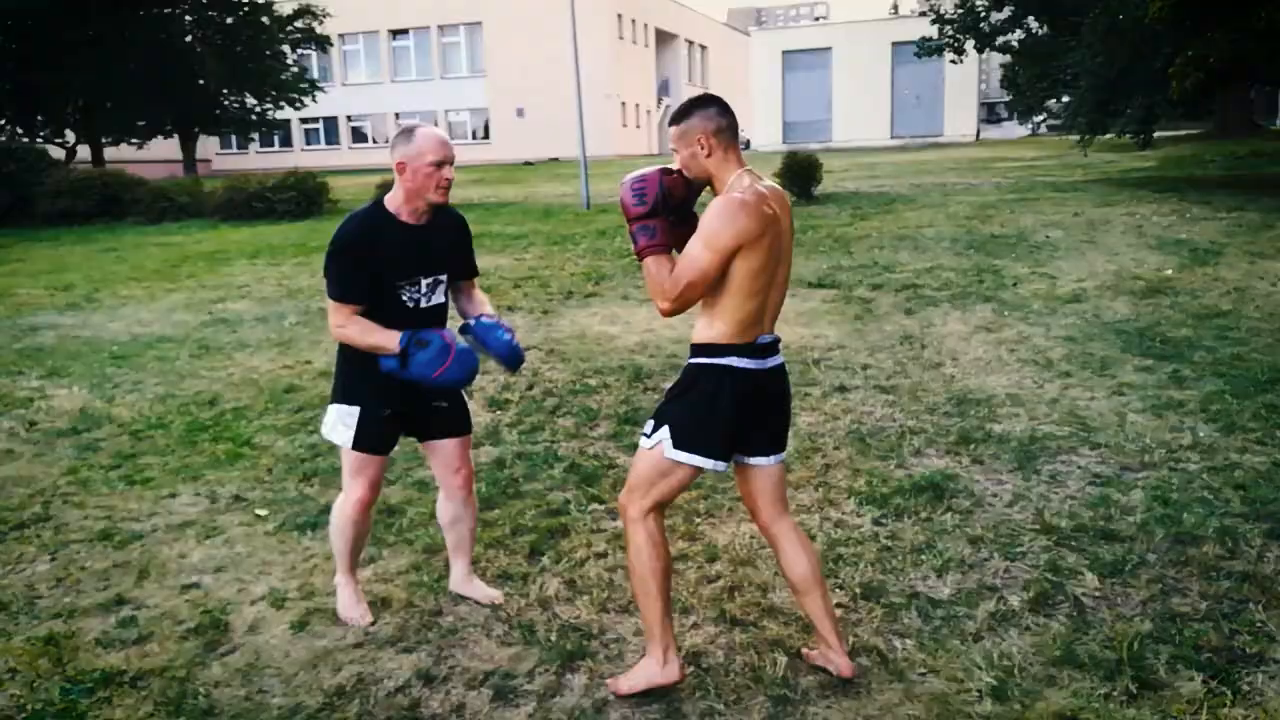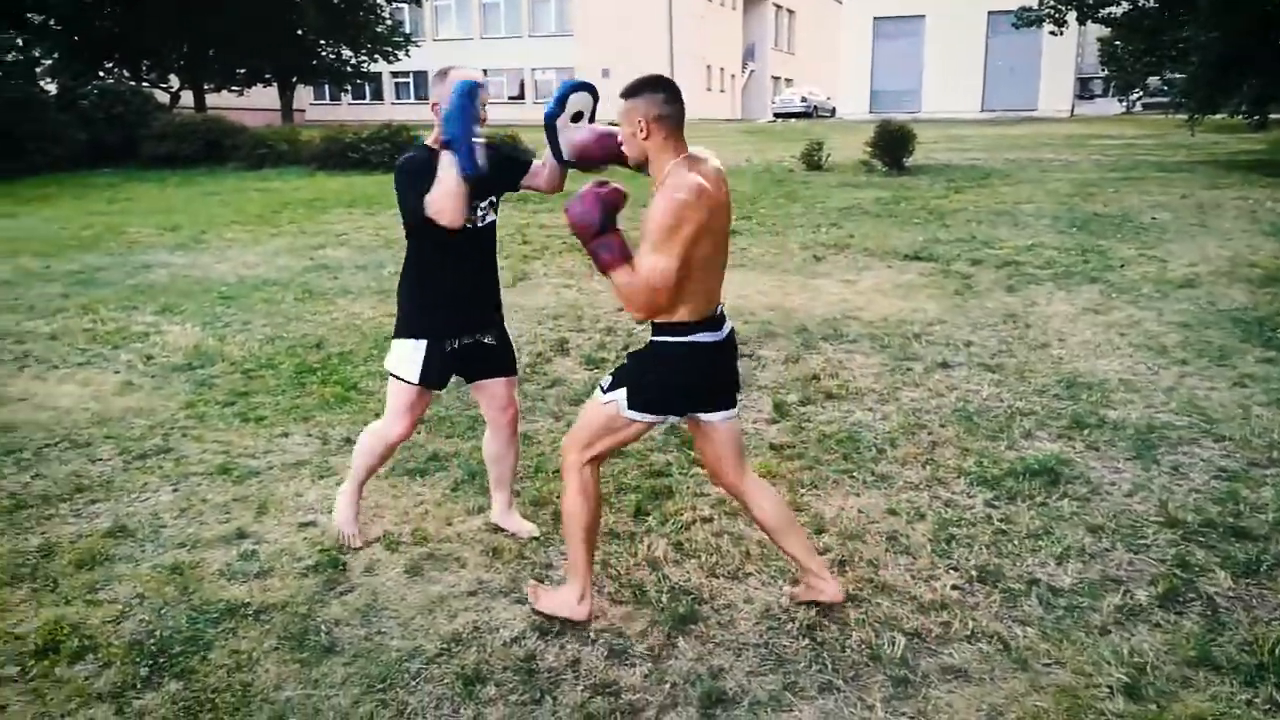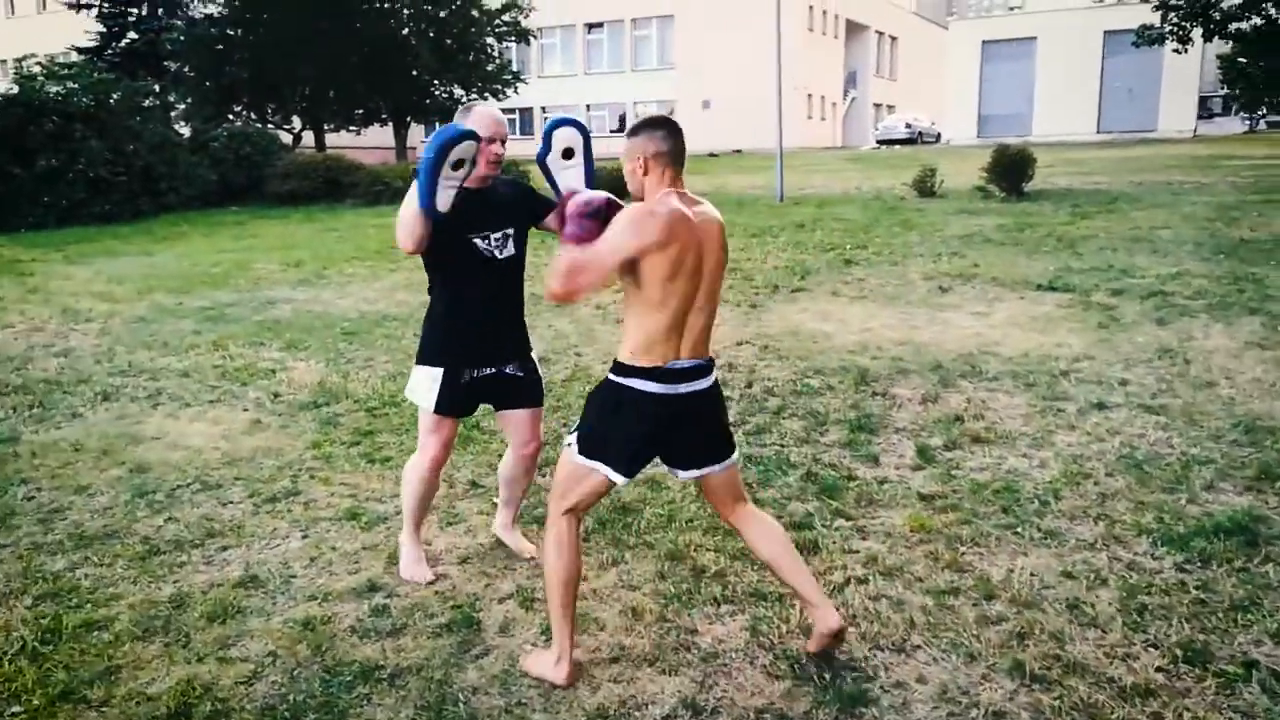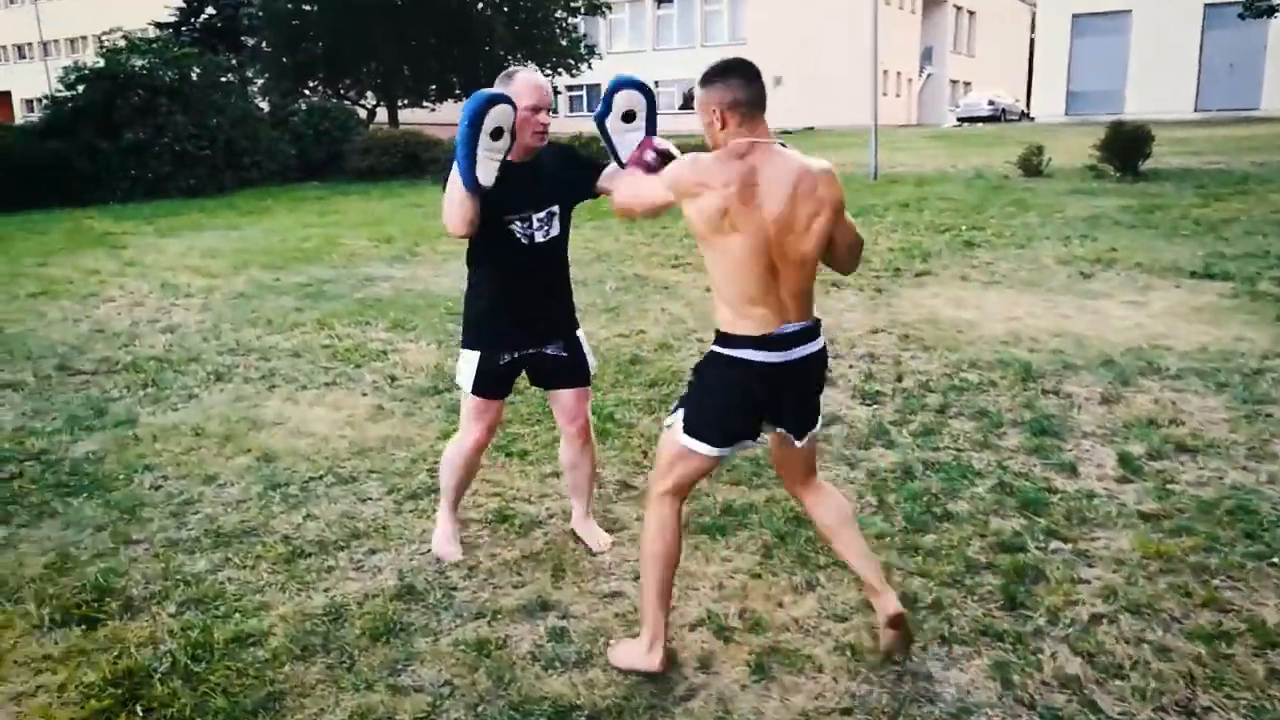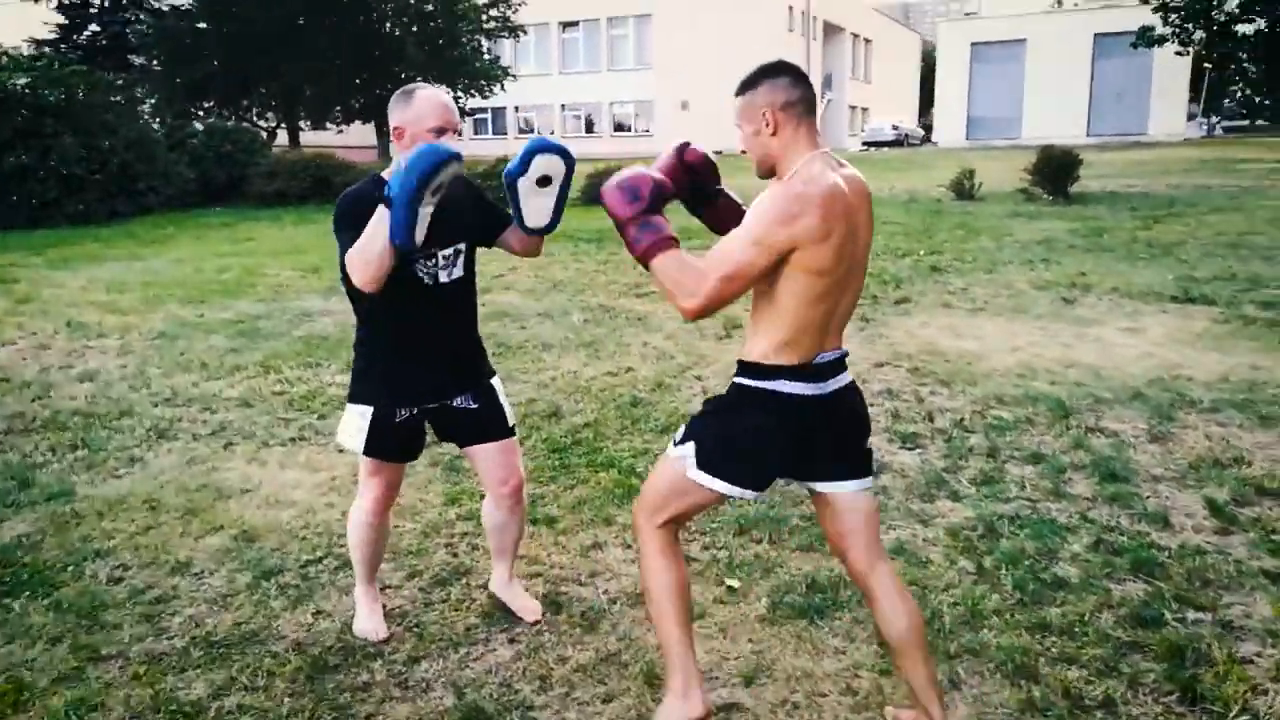
dt=1s
person 1, frame 1
left shoulder: (733, 207)
right shoulder: (772, 196)
left elbow: (669, 298)
left wrist: (645, 221)
right wrist: (677, 216)
left hip: (720, 378)
right hip: (765, 372)
left knee: (638, 506)
right knee: (773, 515)
left ankle: (660, 656)
right ankle: (833, 648)
person 1, frame 2
left shoulder: (679, 198)
right shoulder: (705, 167)
left elbow: (645, 303)
left wrist: (598, 236)
left hip: (674, 355)
right hip: (714, 345)
left knee: (577, 455)
right knee: (733, 473)
left ankle: (577, 593)
right ankle: (820, 578)
person 1, frame 3
left shoulder: (647, 217)
right shoulder: (713, 222)
left elbow: (563, 287)
left hip: (636, 397)
right hip: (698, 392)
left knee: (563, 511)
right knee: (736, 508)
left ankle: (560, 655)
right ankle: (820, 608)
person 1, frame 4
left shoulder: (710, 176)
right shoulder: (820, 176)
left elbow: (624, 194)
right elbow: (848, 258)
left wrist: (643, 162)
left hip: (739, 366)
right hip: (803, 356)
left knee: (666, 492)
right knee: (806, 482)
left ankle: (649, 641)
right ankle: (884, 598)
person 1, frame 5
left shoulder: (795, 198)
right shoulder: (849, 186)
left elbow: (695, 297)
left wrist: (639, 219)
right wrist: (706, 192)
left hip: (766, 403)
right hip: (834, 397)
left knee: (654, 519)
right knee: (868, 562)
person 2, frame 1
left shoulder: (451, 224)
right shoulder: (358, 233)
left elbow: (468, 287)
right elbow: (342, 324)
left wrist: (490, 325)
right wrist: (407, 346)
left hip: (436, 377)
right hip: (370, 382)
left knee: (459, 476)
right knee: (360, 491)
left ankle: (461, 573)
right ankle: (346, 582)
person 2, frame 2
left shoulder: (492, 153)
right shoulder: (414, 167)
left elbow: (549, 182)
right elbow: (451, 215)
right wrist: (455, 144)
left hip: (482, 317)
right hip: (427, 320)
left knee: (504, 415)
right knee: (400, 422)
left ankle: (503, 507)
right ankle: (349, 493)
person 2, frame 3
left shoulder: (516, 194)
left elbow: (567, 225)
right elbow: (409, 242)
left hip: (510, 345)
right hip: (449, 349)
left knee: (527, 444)
right knee: (433, 453)
left ankle: (506, 522)
right ankle: (411, 540)
person 2, frame 4
left shoulder: (560, 162)
right shoulder: (471, 169)
right elbow: (461, 225)
right wrist: (477, 157)
left hip: (555, 323)
right hip: (493, 328)
left knee: (577, 425)
right knee: (477, 433)
left ankle: (582, 516)
right ankle: (446, 516)
person 2, frame 5
left shoulder: (463, 192)
right shoulder: (360, 203)
left elbow: (526, 244)
right elbow: (366, 278)
right wrist: (398, 202)
left hip: (464, 370)
right hip: (389, 380)
left knee: (507, 481)
right knee: (376, 494)
left ankle: (503, 578)
right ankle: (365, 591)
